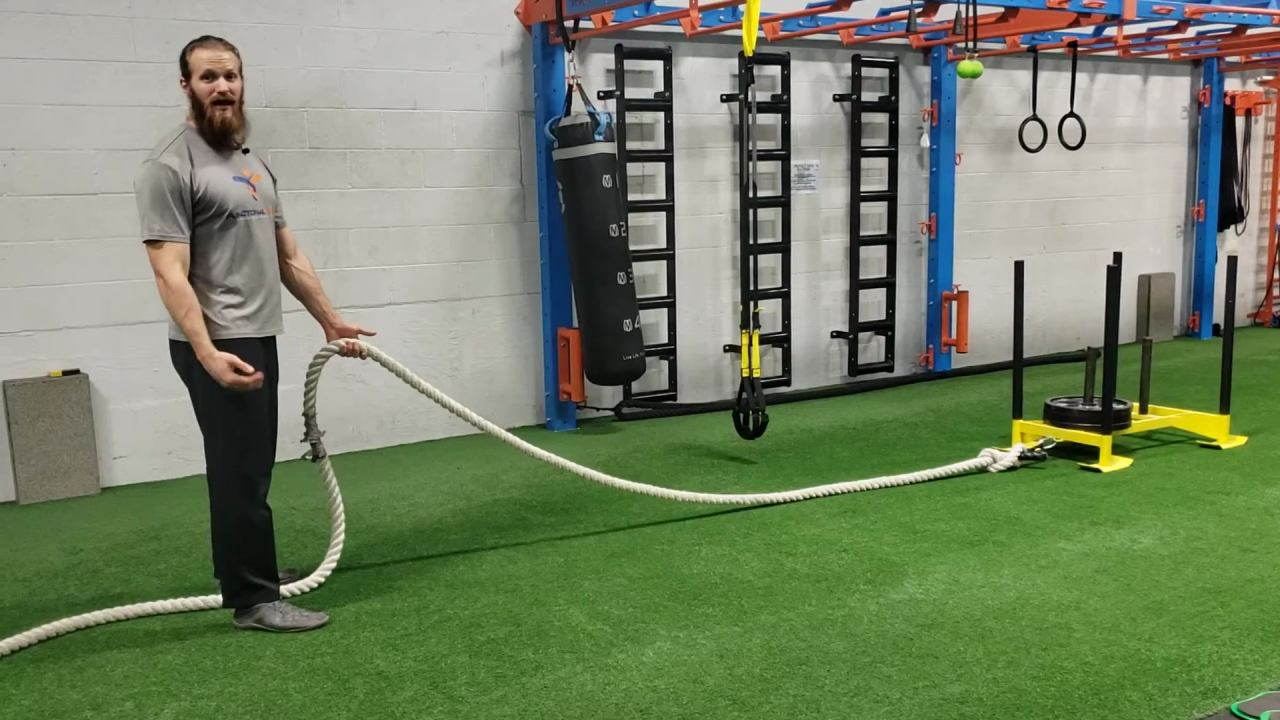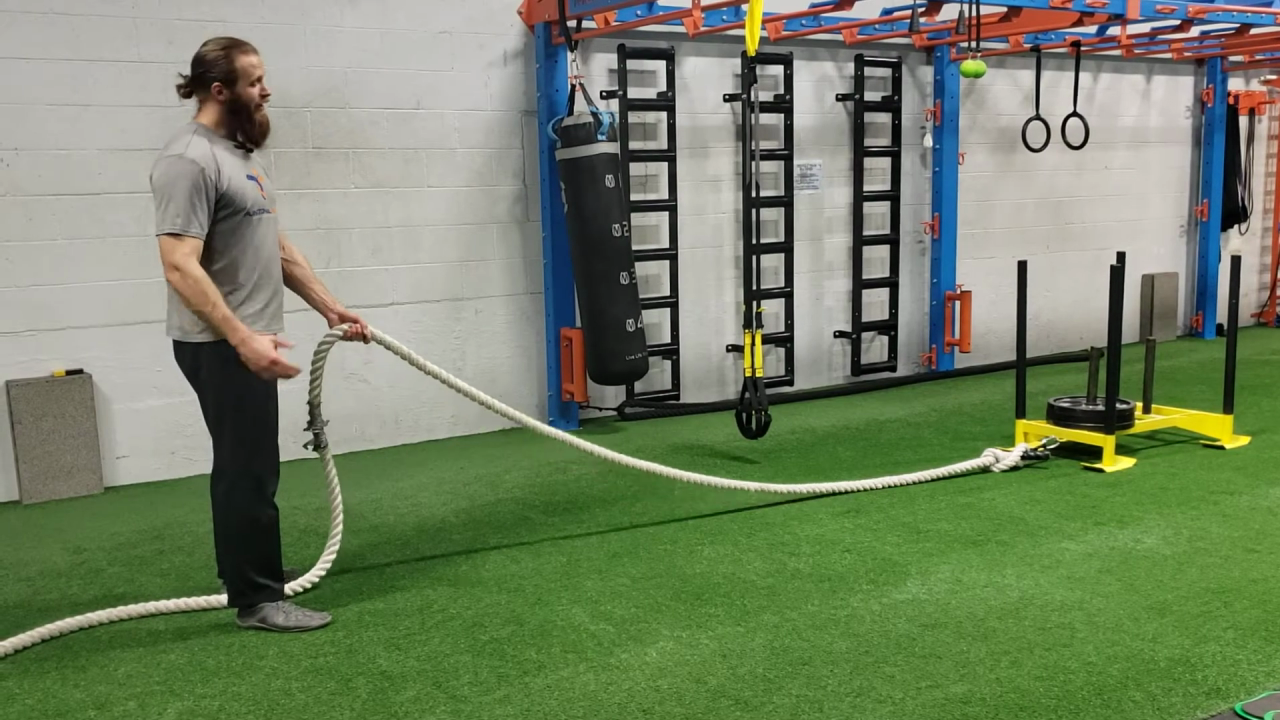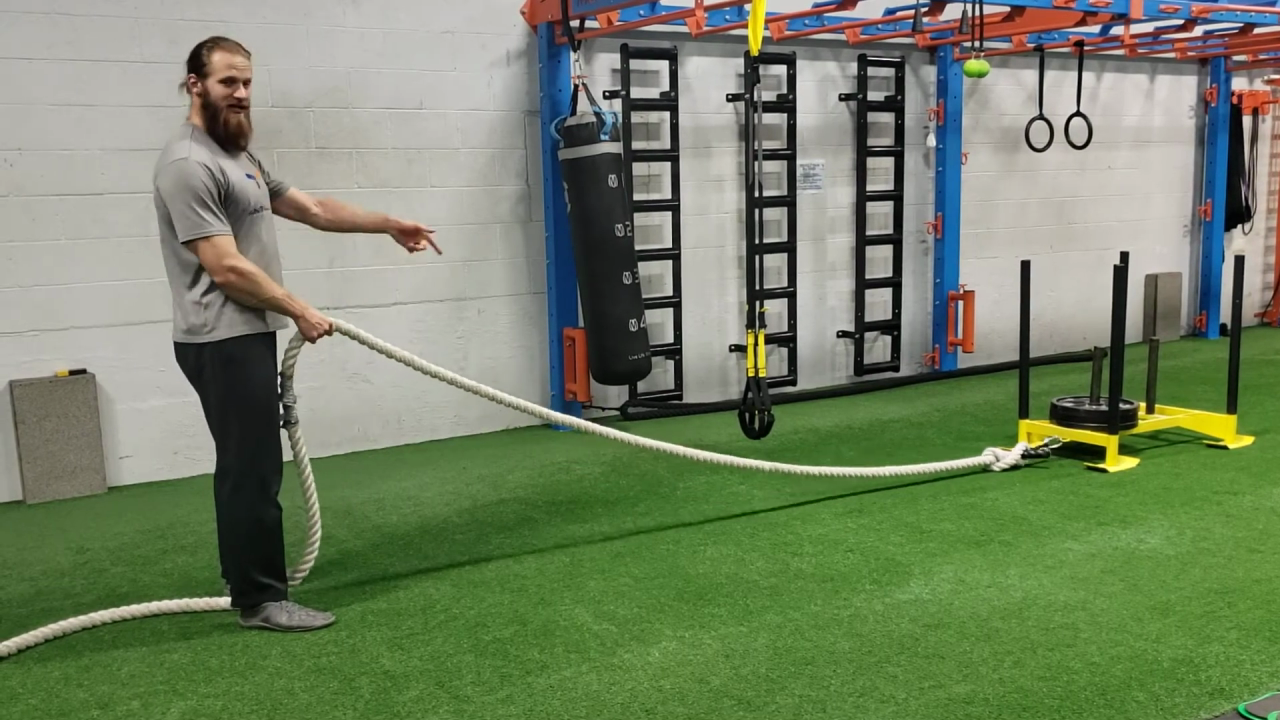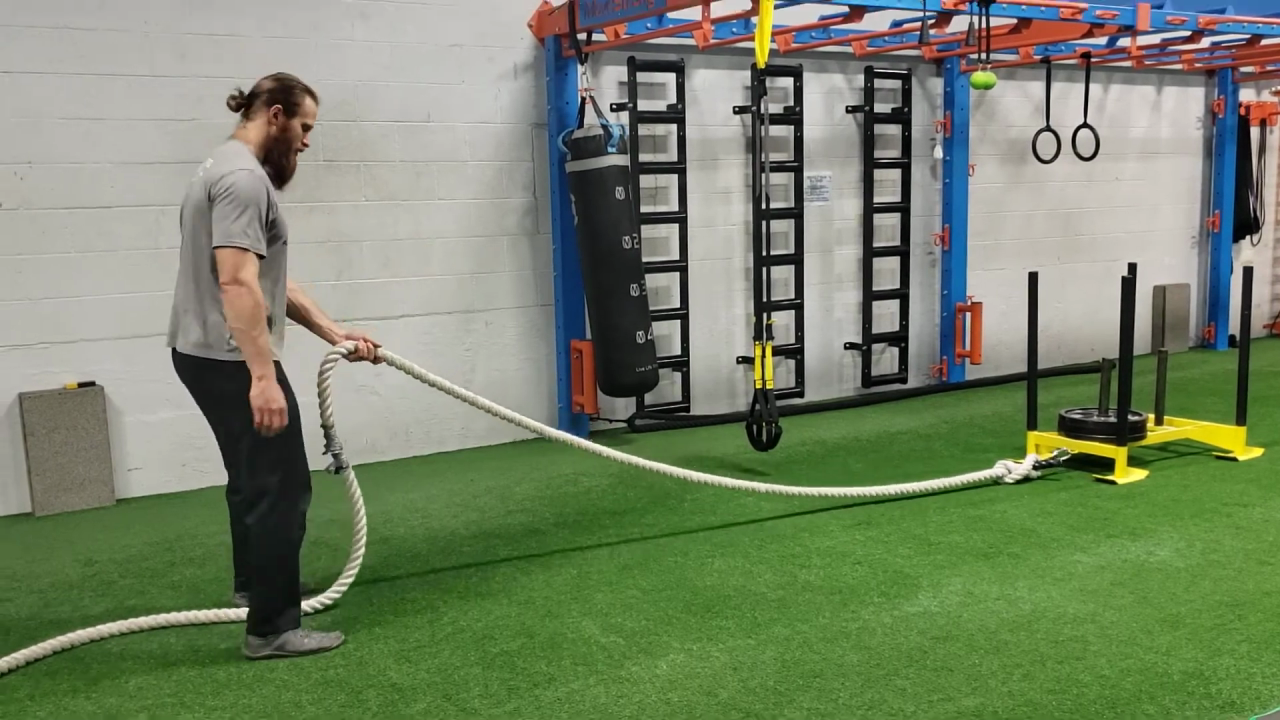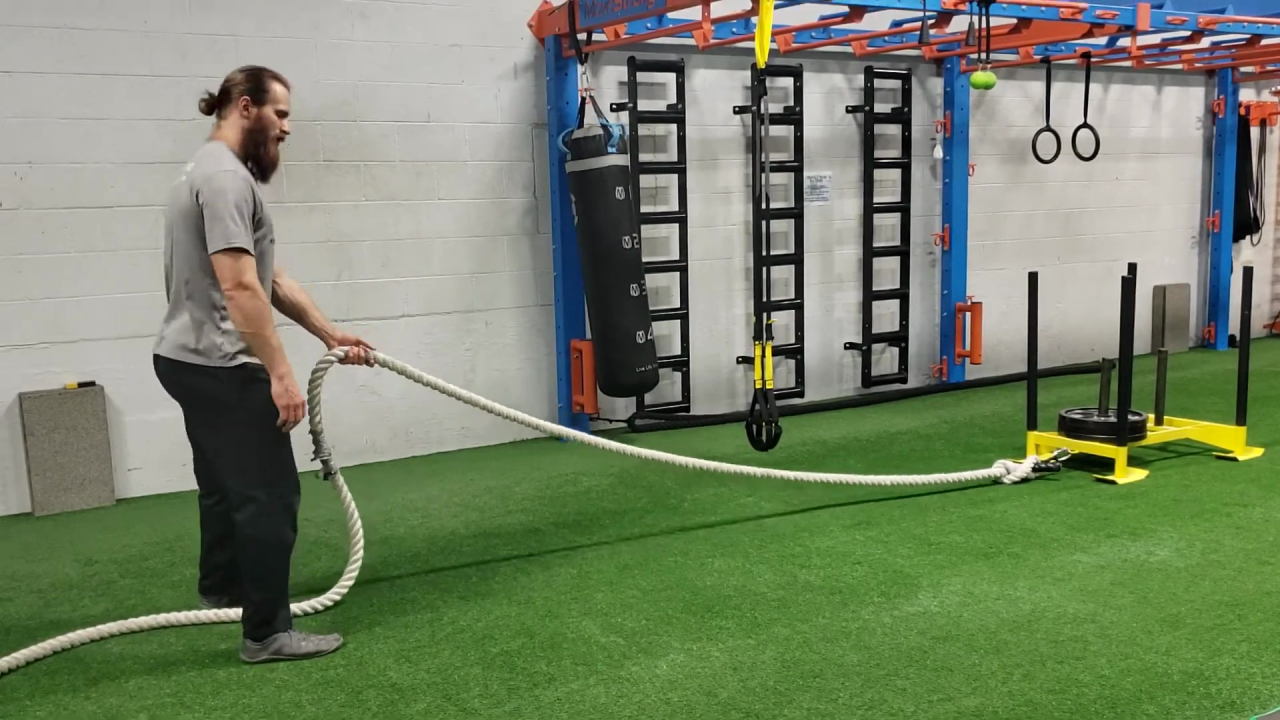
dt=1s
person 1, frame 1
left shoulder: (252, 161)
right shoulder: (171, 166)
left elbow: (287, 254)
right elbow: (170, 272)
left wrist: (331, 320)
right wrist: (207, 353)
left hip: (259, 338)
right hip: (221, 346)
left knee: (249, 465)
right knee: (240, 470)
left ankle: (242, 568)
right ankle: (253, 599)
person 1, frame 2
left shoulder: (241, 155)
right shoulder: (188, 160)
left elbow: (280, 251)
right elbow: (181, 267)
left wrist: (330, 306)
right wrist: (244, 340)
left hip: (249, 336)
right hip: (222, 345)
left knee: (243, 463)
right knee: (250, 467)
left ankle: (244, 570)
right ankle: (257, 598)
person 1, frame 3
left shoulder: (236, 157)
right shoulder: (188, 165)
left elbow: (312, 209)
right elbow: (226, 268)
left wrist: (391, 224)
right wrist: (301, 312)
left hip: (243, 336)
right hip: (224, 341)
left knee: (244, 465)
right knee: (253, 468)
left ankle: (244, 576)
right ankle: (261, 598)
person 1, frame 4
left shoulder: (234, 171)
right shoulder: (244, 177)
left elbow: (272, 281)
right elbow: (239, 284)
left wrist: (334, 332)
right wrist: (262, 376)
left hip: (207, 353)
right hip: (231, 359)
left knee: (254, 475)
right knee: (280, 485)
left ankle: (254, 581)
right ankle: (273, 627)
person 1, frame 5
left shoulder: (214, 171)
right shoulder: (226, 176)
left elbow: (269, 277)
right elbow: (240, 287)
left wrist: (330, 332)
right wrist: (281, 374)
left hip: (187, 357)
right hip: (218, 364)
left knee: (225, 482)
right knee: (268, 491)
left ankle: (222, 586)
right ankle: (266, 632)
